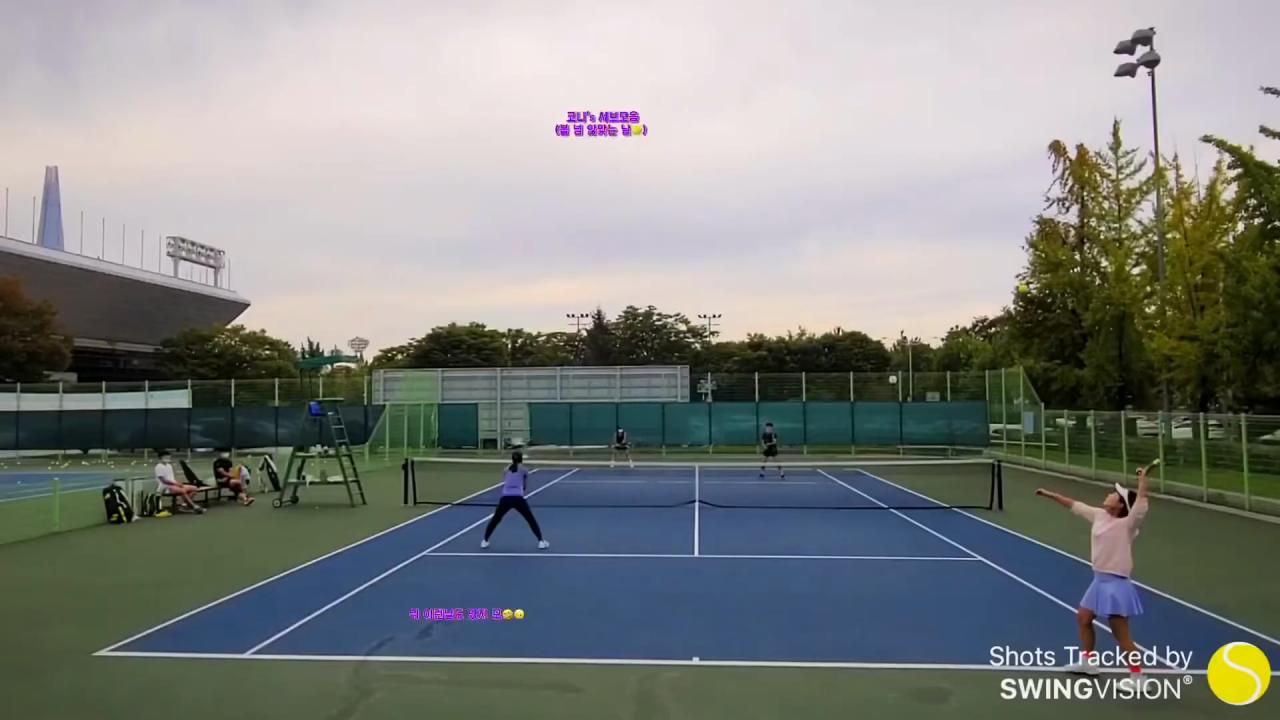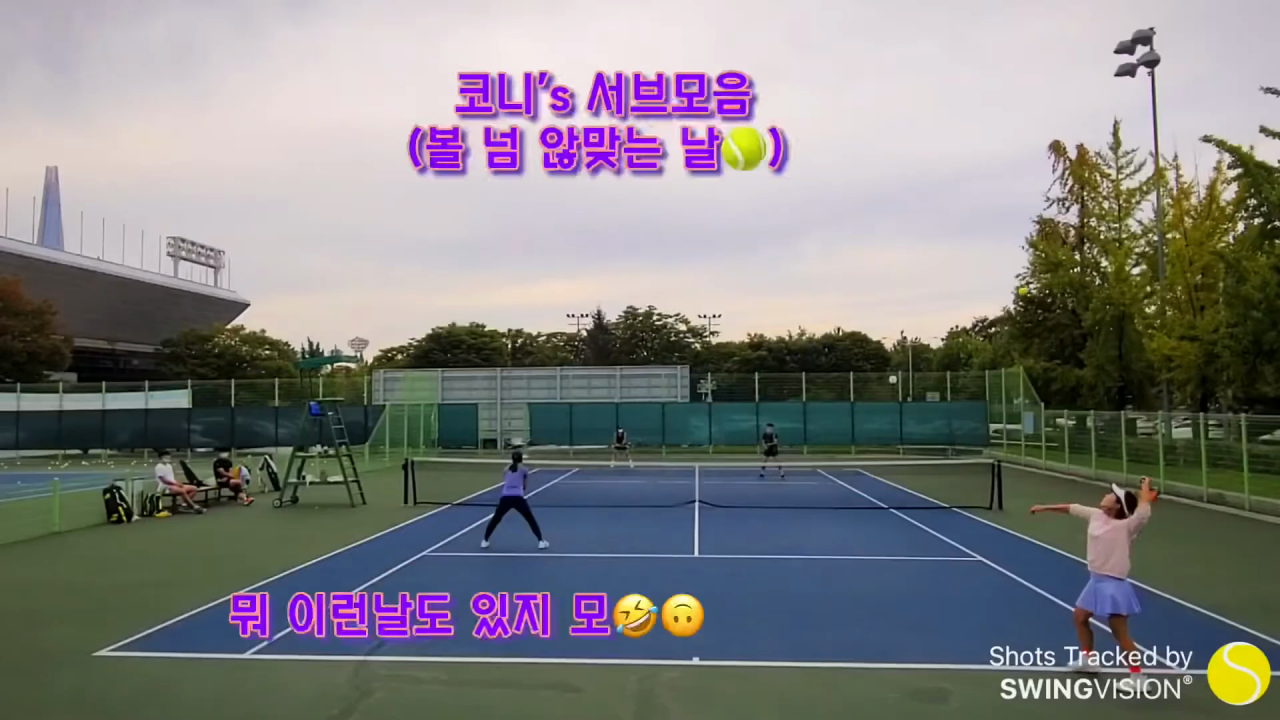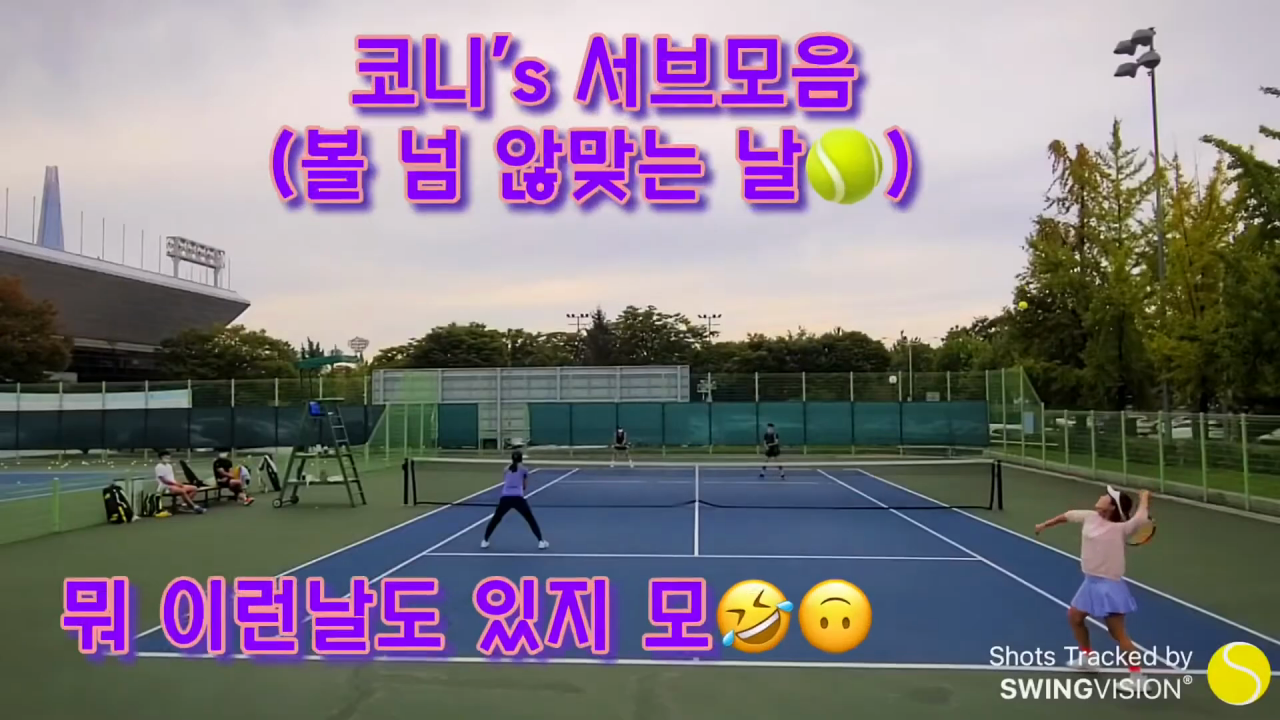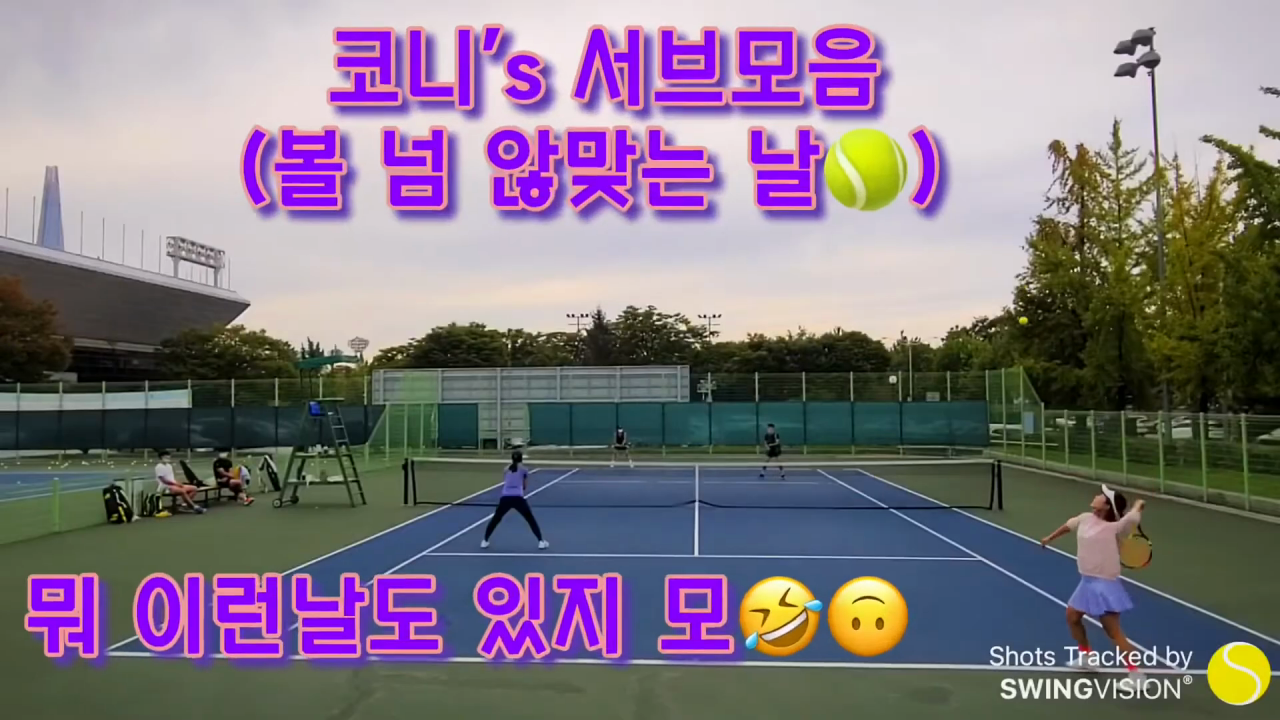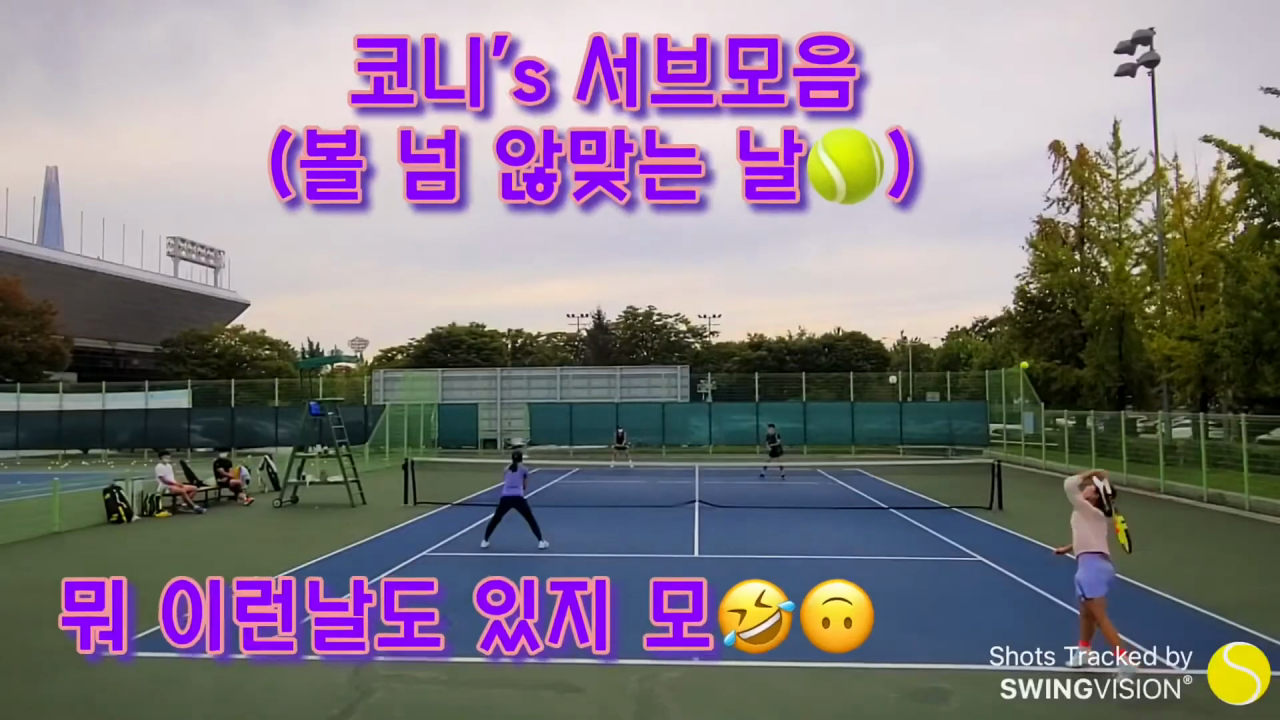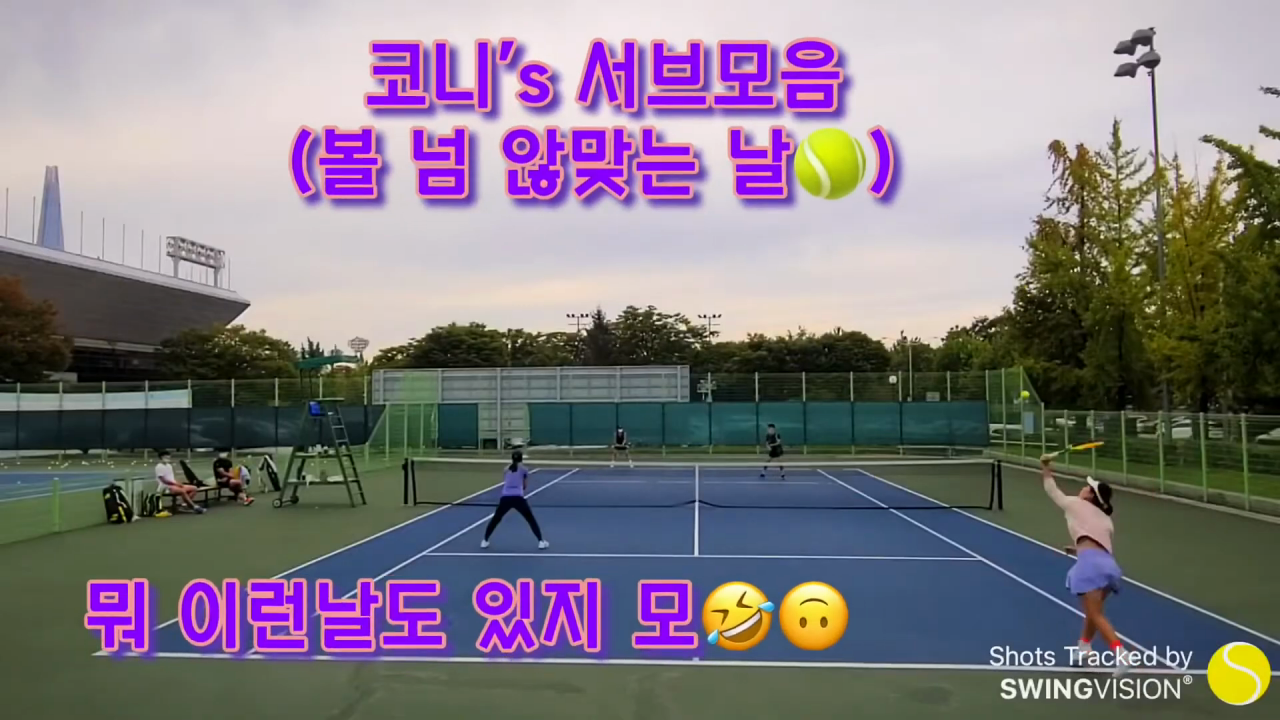
dt=0.1s
person 1, frame 1
left shoulder: (1127, 525)
right shoulder: (1099, 515)
left elbow: (1140, 508)
right elbow: (1073, 505)
left wrist: (1142, 480)
right wrist: (1048, 493)
left hip: (1115, 585)
right hip: (1100, 582)
left knee: (1121, 635)
right knee: (1084, 620)
left ankle: (1137, 677)
right ankle: (1088, 661)
person 1, frame 2
left shoulder: (1125, 526)
right shoulder: (1096, 516)
left elbow: (1143, 513)
right elbow: (1071, 508)
left wrist: (1145, 487)
right wrist: (1045, 507)
left hip: (1113, 585)
right hip: (1096, 582)
left knee: (1121, 634)
right knee: (1079, 618)
left ankle: (1137, 677)
right ankle: (1088, 659)
person 1, frame 3
left shoulder: (1119, 529)
right shoulder: (1089, 517)
left elbow: (1141, 520)
right elbow: (1068, 515)
left wrist: (1143, 498)
right wrist: (1045, 524)
left hip: (1108, 586)
right hip: (1091, 583)
left knee: (1119, 634)
right knee: (1074, 618)
left ankle: (1136, 677)
right ankle: (1087, 658)
person 1, frame 4
left shoulder: (1114, 528)
right shoulder: (1086, 519)
left elbow: (1132, 518)
right elbow: (1069, 525)
left wrist: (1138, 505)
right wrist: (1051, 537)
left hip: (1104, 585)
right hip: (1088, 582)
left knee: (1114, 632)
right knee: (1072, 617)
left ankle: (1136, 675)
right ankle: (1087, 658)
person 1, frame 5
left shoulder: (1085, 509)
right shoulder: (1098, 517)
left elbow: (1070, 486)
left wrist: (1089, 474)
right wrist: (1068, 548)
left hip: (1093, 569)
right hip: (1093, 568)
left knee: (1100, 618)
right knee: (1085, 612)
left ankle: (1124, 661)
right ankle: (1083, 653)
person 1, frame 6
left shoulder: (1076, 505)
right shoulder: (1106, 520)
left elbow: (1052, 490)
left wrist: (1046, 469)
left hip: (1090, 564)
right hip: (1107, 565)
left knee: (1095, 615)
right knee: (1093, 612)
left ankle: (1119, 652)
right ankle: (1084, 648)
